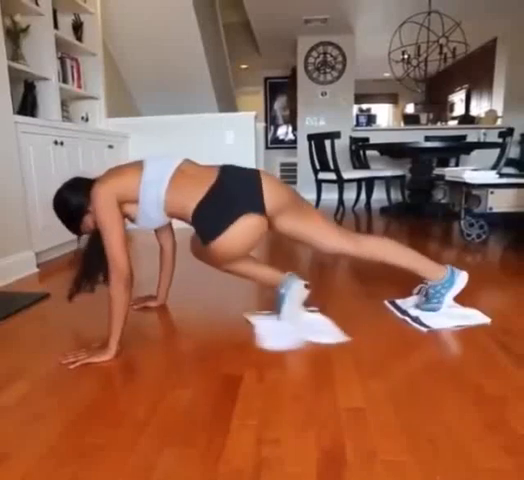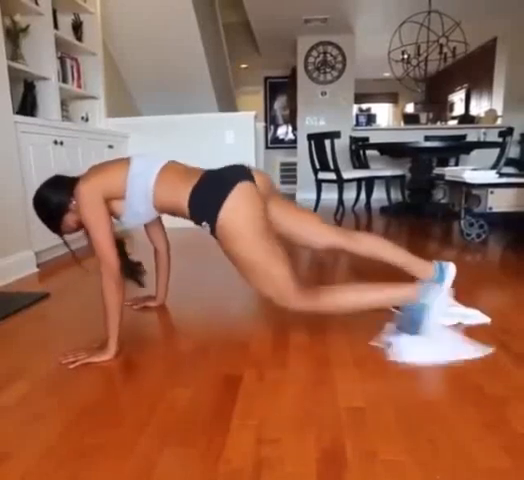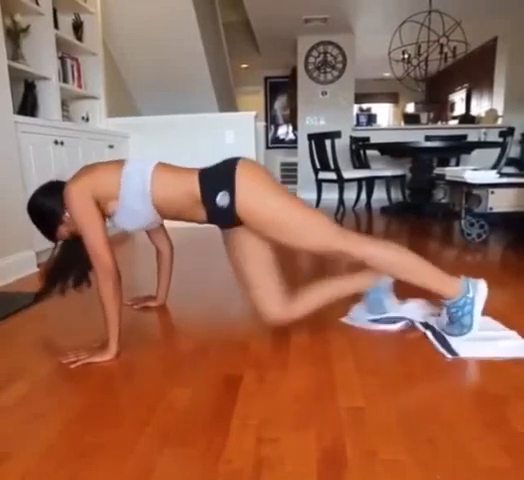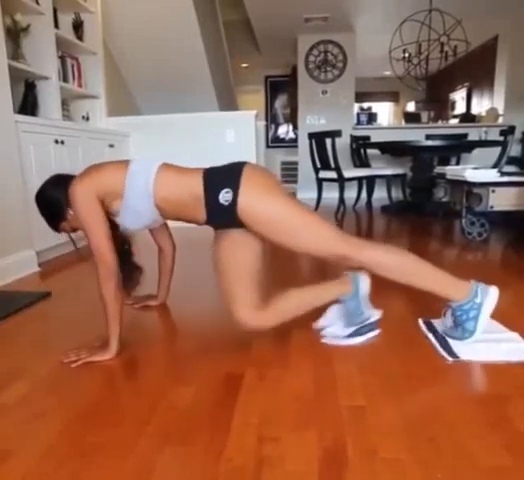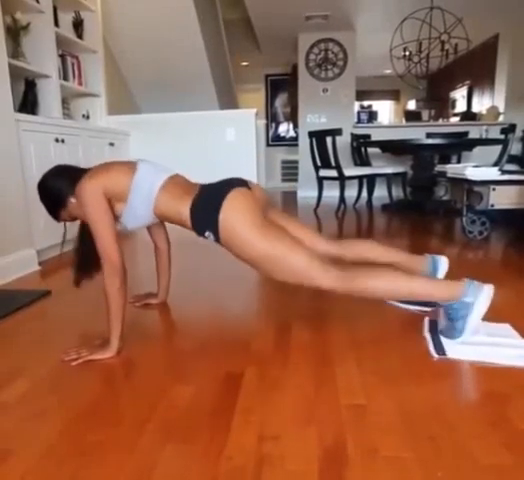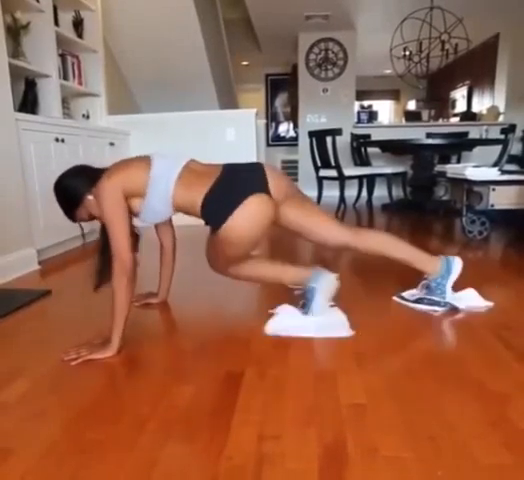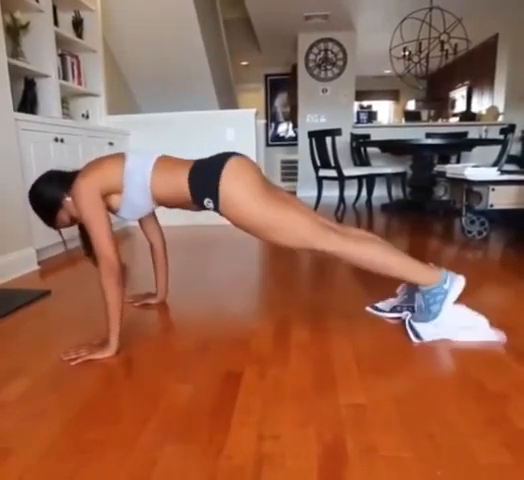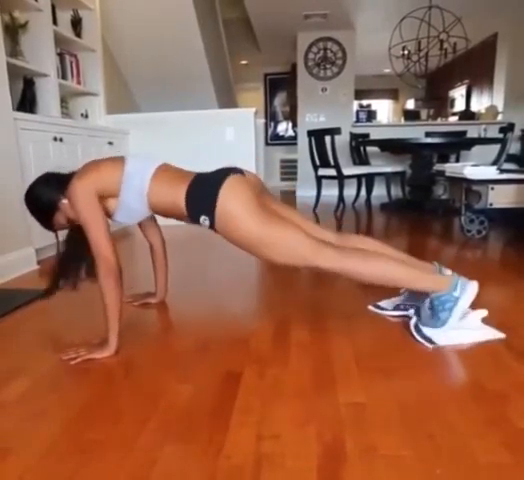
dt=0.4s
person 1, frame 1
left shoulder: (103, 194)
right shoulder: (135, 182)
left elbow: (120, 271)
right elbow: (166, 240)
left wrist: (110, 347)
right wrist: (159, 298)
left hip: (231, 217)
right hip: (253, 182)
left knee: (203, 247)
right knee: (347, 241)
left ankle: (285, 283)
right ankle: (443, 276)
person 1, frame 2
left shoulder: (88, 193)
right shoulder: (114, 184)
left elbow: (112, 269)
right elbow: (161, 238)
left wrist: (110, 346)
right wrist: (160, 297)
left hip: (229, 204)
right hip: (240, 179)
left knee: (300, 300)
right knee: (335, 236)
left ankle: (422, 294)
right ankle: (431, 271)
person 1, frame 3
left shoulder: (79, 191)
right shoulder: (113, 197)
left elbow: (107, 269)
right elbow: (163, 241)
left wrist: (110, 346)
right wrist: (159, 297)
left hip: (234, 185)
right hip: (228, 208)
left knee: (345, 243)
right knee: (278, 311)
left ankle: (462, 290)
right ankle: (370, 281)
person 1, frame 4
left shoulder: (83, 189)
right shoulder: (114, 191)
left elbow: (107, 267)
right elbow: (165, 241)
left wrist: (111, 344)
right wrist: (161, 296)
left hip: (236, 189)
right hip: (226, 207)
left knee: (347, 248)
right knee: (252, 317)
left ankle: (468, 295)
right ankle: (348, 288)
person 1, frame 5
left shoulder: (89, 187)
right shoulder: (121, 181)
left elbow: (113, 266)
right elbow: (159, 237)
left wrist: (113, 343)
right wrist: (160, 294)
left hip: (226, 212)
right hip: (233, 196)
left knee: (330, 278)
right knee: (328, 249)
left ankle: (460, 294)
right ankle: (425, 264)
person 1, frame 6
left shoulder: (108, 188)
right shoulder: (134, 179)
left elbow: (123, 265)
right elbow: (167, 237)
left wrist: (113, 343)
right wrist: (162, 294)
left hip: (240, 205)
right hip: (257, 179)
left knee: (220, 261)
right knee: (344, 235)
left ankle: (311, 280)
right ankle: (439, 268)
person 1, frame 7
left shoulder: (85, 188)
right shoulder: (112, 182)
left elbow: (109, 263)
right elbow: (154, 233)
left wrist: (110, 343)
right wrist: (160, 293)
left hip: (224, 181)
right hip: (229, 171)
left knee: (326, 240)
right knee: (329, 229)
left ankle: (437, 281)
right ankle: (419, 273)
person 1, frame 8
left shoulder: (81, 188)
right shoulder: (103, 182)
left elbow: (107, 263)
right elbow: (154, 227)
left wrist: (110, 342)
right wrist: (160, 293)
left hip: (221, 199)
right hip: (229, 185)
left knee: (327, 256)
right knee: (323, 238)
left ankle: (448, 288)
right ankle: (419, 268)
